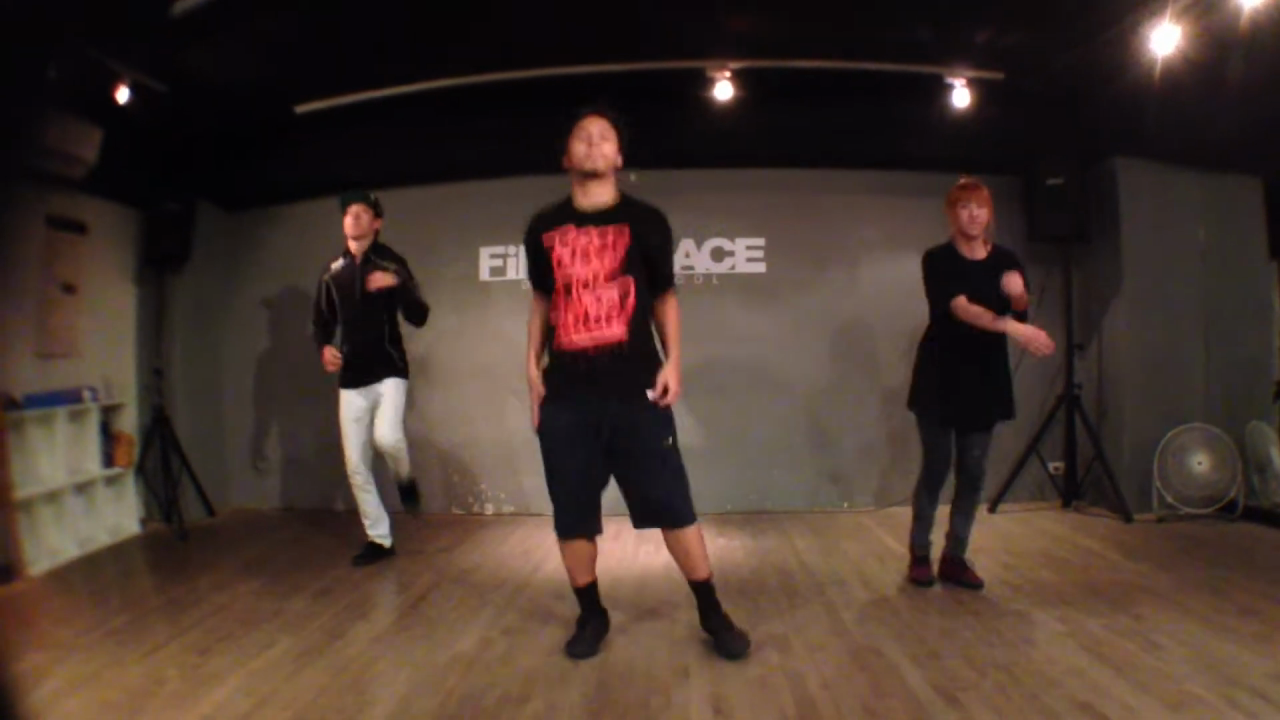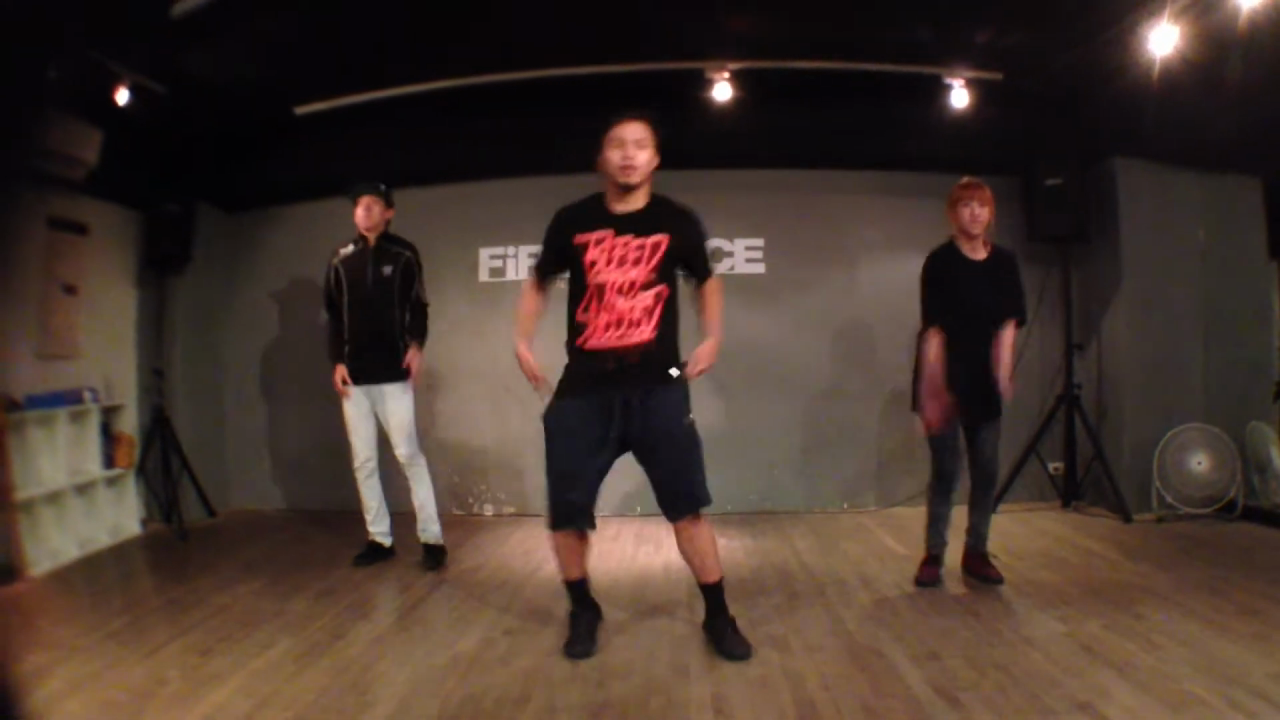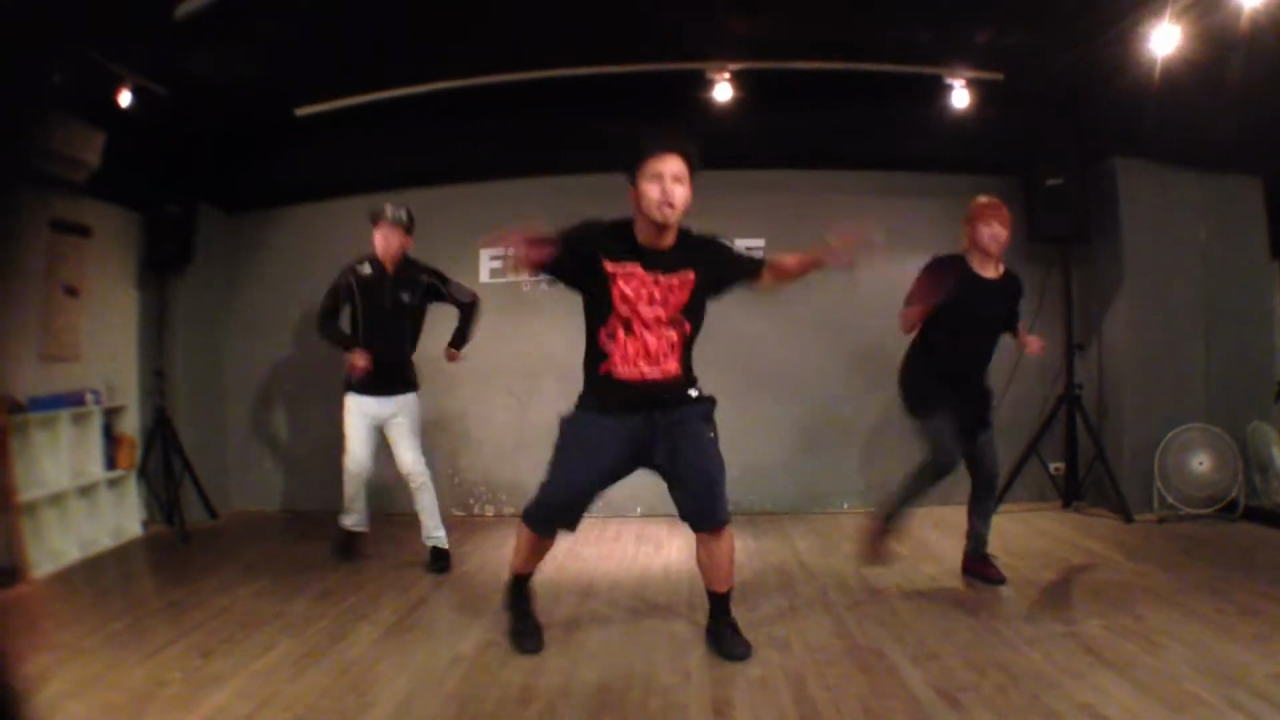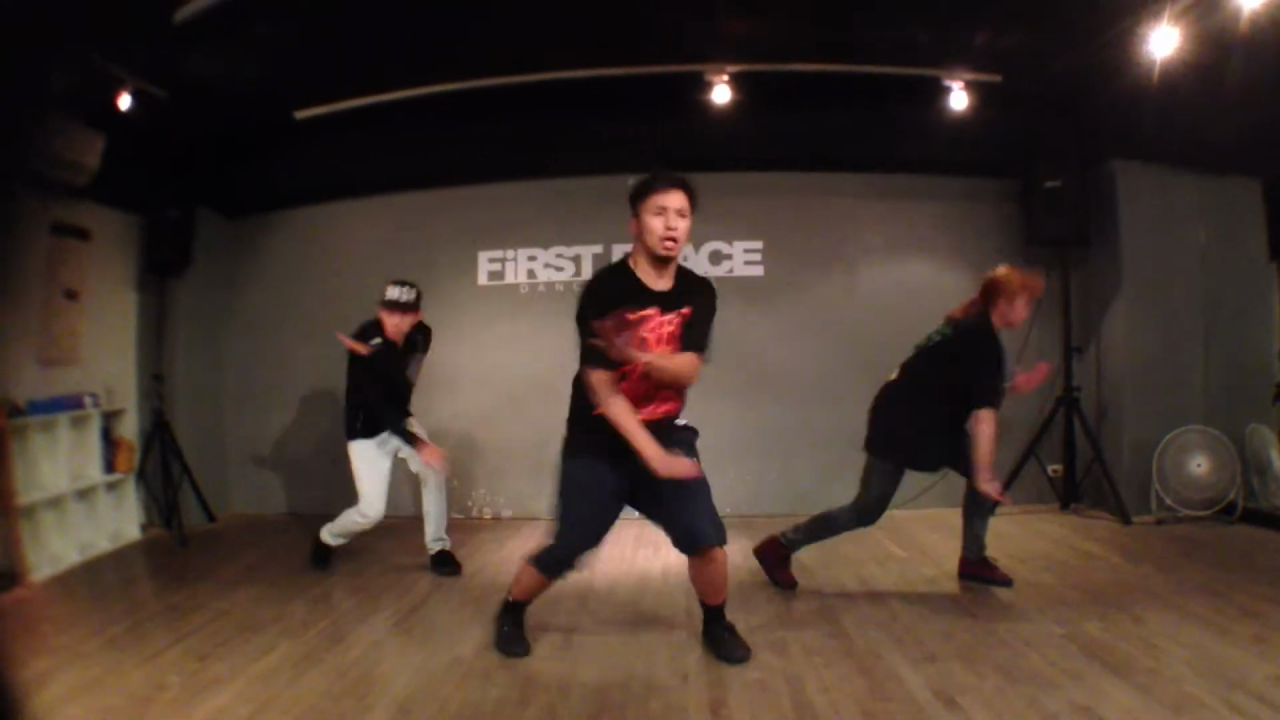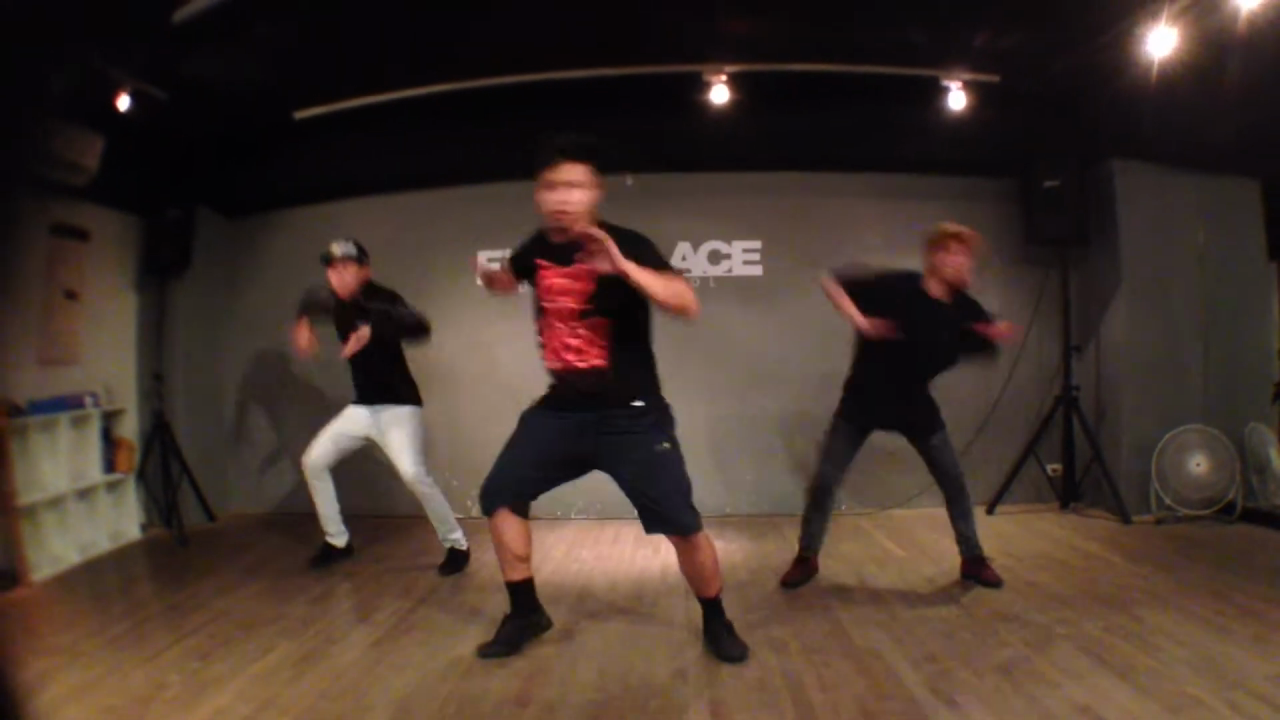
dt=0.2s
person 1, frame 1
left shoulder: (645, 221)
right shoulder: (544, 226)
left elbow: (665, 297)
left wrist: (674, 362)
right wrist: (533, 369)
left hip: (634, 393)
right hip: (566, 396)
left knee: (671, 509)
right knee: (573, 515)
left ankle: (712, 612)
right ankle: (591, 614)
person 1, frame 2
left shoulder: (676, 221)
right shoulder: (572, 222)
left elbow: (706, 278)
right elbow: (538, 283)
left wrist: (712, 335)
right wrist: (523, 340)
left hip: (655, 388)
right hip: (584, 391)
left knee: (687, 505)
right knee: (568, 512)
left ankle: (719, 616)
right ankle: (582, 610)
person 1, frame 3
left shoulder: (706, 253)
right shoulder: (597, 241)
left elbow: (770, 273)
right elbow: (532, 257)
left wrist: (820, 256)
right wrist: (523, 251)
left hip: (679, 406)
right hip: (608, 409)
left knee: (710, 516)
right knee: (553, 509)
left ankle: (720, 620)
right ankle: (519, 597)
person 1, frame 4
left shoulder: (699, 293)
right shoulder: (602, 289)
left elbow: (688, 371)
right elbow: (603, 388)
left wrist: (642, 354)
right wrist: (648, 452)
left hip: (665, 436)
right hip: (597, 446)
left knee: (706, 540)
right knee: (565, 554)
left ankle: (716, 624)
right ankle: (511, 611)
person 1, frame 5
left shoulder: (622, 244)
right shoulder: (537, 246)
left elbow: (687, 304)
right elbow: (510, 277)
left wrist: (621, 266)
right wrist: (497, 279)
left hip: (632, 413)
right hip: (562, 408)
left knee: (682, 525)
right knee: (500, 496)
left ankle: (715, 620)
right ankle: (526, 614)
person 2, frame 1
left shoulder: (1005, 260)
right shoulder: (937, 260)
left elbow: (1022, 304)
right elbow: (961, 308)
left wrist: (1017, 291)
right wrist: (1012, 328)
left hip: (986, 381)
right hip: (940, 379)
left knee: (972, 472)
right knee: (935, 468)
left ankle: (954, 556)
right ankle: (920, 554)
person 2, frame 2
left shoulder: (1006, 265)
right shoulder: (940, 264)
left elbow: (1008, 323)
right elbow: (934, 330)
left wrist: (1003, 374)
right wrist: (931, 390)
left hip: (984, 383)
right hip: (944, 381)
left knee: (986, 469)
right knee: (945, 469)
left ankle: (976, 552)
right ankle: (932, 554)
person 2, frame 3
left shoulder: (1010, 283)
right shoulder: (945, 270)
right elbow: (908, 325)
left wrist: (1027, 339)
right wrist: (920, 306)
left hip: (970, 386)
right hip: (929, 381)
left knee: (987, 472)
right knee: (946, 455)
left ankle: (976, 554)
right ankle: (888, 519)
person 2, frame 4
left shoulder: (977, 334)
right shoulder: (979, 340)
left elbow: (983, 393)
right elbow: (983, 409)
left wrist: (1017, 384)
right wrist: (984, 475)
left hip: (929, 424)
right hip: (898, 421)
left knee: (984, 482)
right knee: (868, 510)
left ankle: (973, 559)
right ankle: (777, 548)
person 2, frame 5
left shoulder: (963, 307)
right shoulder: (894, 288)
left elbow: (991, 339)
right elbow: (834, 284)
left wrist: (998, 335)
right wrist: (860, 321)
left hip: (914, 401)
right hip: (863, 396)
left knee: (952, 477)
right knee: (827, 477)
left ankle: (973, 558)
right ankle: (806, 557)
person 3, frame 1
left shoulder: (391, 264)
right shoulder: (333, 270)
left elbow: (420, 316)
right elbow: (322, 321)
left wrist: (396, 287)
right wrist: (325, 346)
left hip: (388, 373)
right hip: (350, 380)
left knee: (387, 439)
right knee: (355, 465)
left ankle: (404, 476)
right ankle: (379, 540)
person 3, frame 2
left shoulder: (404, 255)
right shoulder: (341, 259)
left elbow: (417, 308)
right elbow: (334, 315)
left wrist: (416, 345)
right wrist: (338, 361)
left hip: (394, 375)
right hip: (355, 377)
left knee: (409, 455)
right knee: (364, 461)
left ankle: (432, 539)
right ankle: (381, 540)
person 3, frame 3
left shoulder: (422, 277)
right shoulder: (355, 275)
left elbow: (468, 300)
right elbow: (325, 320)
left wrist: (457, 342)
right wrist: (350, 349)
left hip: (400, 392)
right hip: (362, 391)
left knee: (412, 466)
right knee: (357, 465)
left ankle: (437, 544)
right ankle: (353, 525)
person 3, frame 4
left shoulder: (422, 335)
right shoulder: (363, 341)
left elbow: (402, 388)
right elbow: (374, 405)
left wrist: (373, 356)
right wrist: (418, 443)
left hip: (399, 421)
right hip: (365, 431)
left knee: (434, 472)
right knee: (372, 512)
left ankle: (438, 548)
right ankle: (327, 538)
person 3, frame 5
left shoulder: (382, 301)
right shoulder: (334, 299)
left elbow: (420, 329)
right elbow: (310, 303)
left wrist: (373, 331)
right wrist: (303, 326)
left hip: (399, 406)
right hip: (362, 407)
left knee: (414, 475)
right knee: (313, 462)
left ankle: (456, 545)
right ankle: (337, 542)
